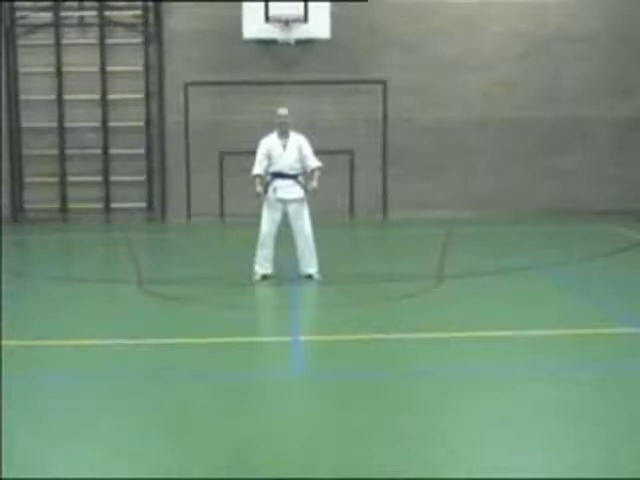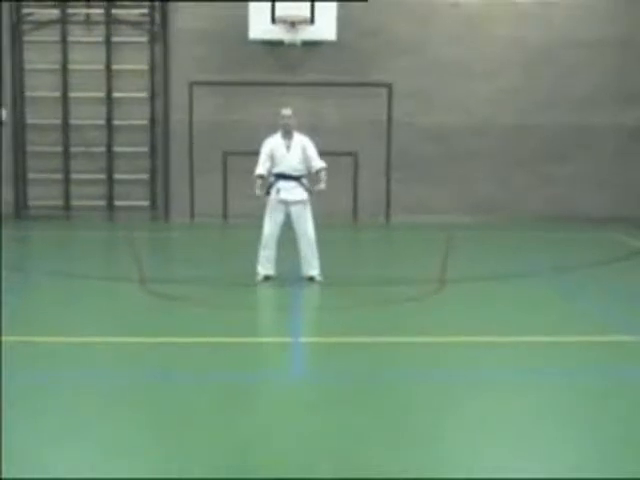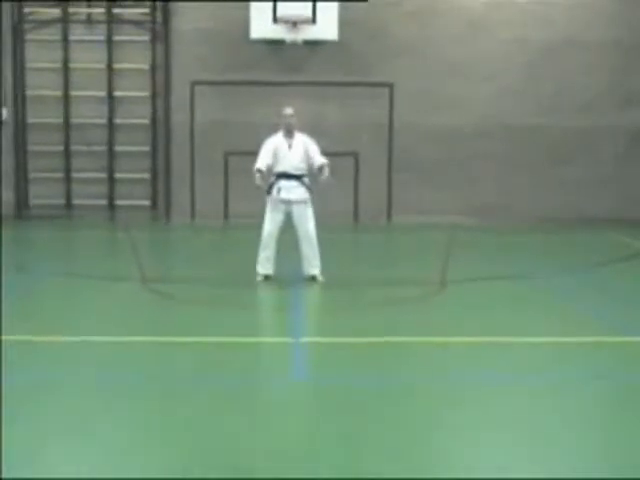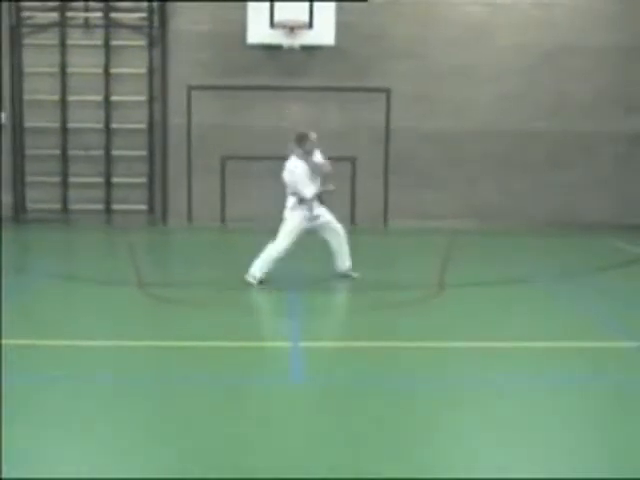
dt=1s
person 1, frame 1
left shoulder: (300, 140)
right shoulder: (266, 141)
left elbow: (311, 161)
right elbow: (259, 166)
left wrist: (314, 180)
right wrist: (258, 185)
left hip: (295, 188)
right hip: (274, 189)
left knee: (304, 231)
right knee: (267, 231)
left ankle: (309, 269)
right ankle: (263, 269)
person 1, frame 2
left shoulder: (304, 141)
right shoulder: (270, 142)
left elbow: (316, 162)
right elbow: (262, 167)
left wrist: (322, 181)
right wrist: (259, 187)
left hip: (298, 190)
right hip: (277, 190)
left knee: (306, 233)
right knee: (269, 233)
left ankle: (311, 271)
right ankle: (265, 271)
person 1, frame 3
left shoulder: (306, 141)
right shoulder: (271, 141)
left elbow: (318, 160)
right elbow: (262, 163)
left wrist: (324, 169)
right wrist: (259, 175)
left hip: (299, 189)
right hip: (278, 189)
left knee: (307, 232)
right knee: (269, 232)
left ankle: (313, 271)
right ankle: (265, 271)
person 1, frame 4
left shoulder: (313, 154)
right shoulder: (293, 166)
left elbow: (326, 170)
right elbow: (308, 193)
left wrist: (309, 160)
right wrist: (323, 189)
left hip: (314, 206)
right hip: (299, 208)
left knee: (337, 232)
right knee: (283, 242)
left ankle: (344, 268)
right ankle: (255, 274)
